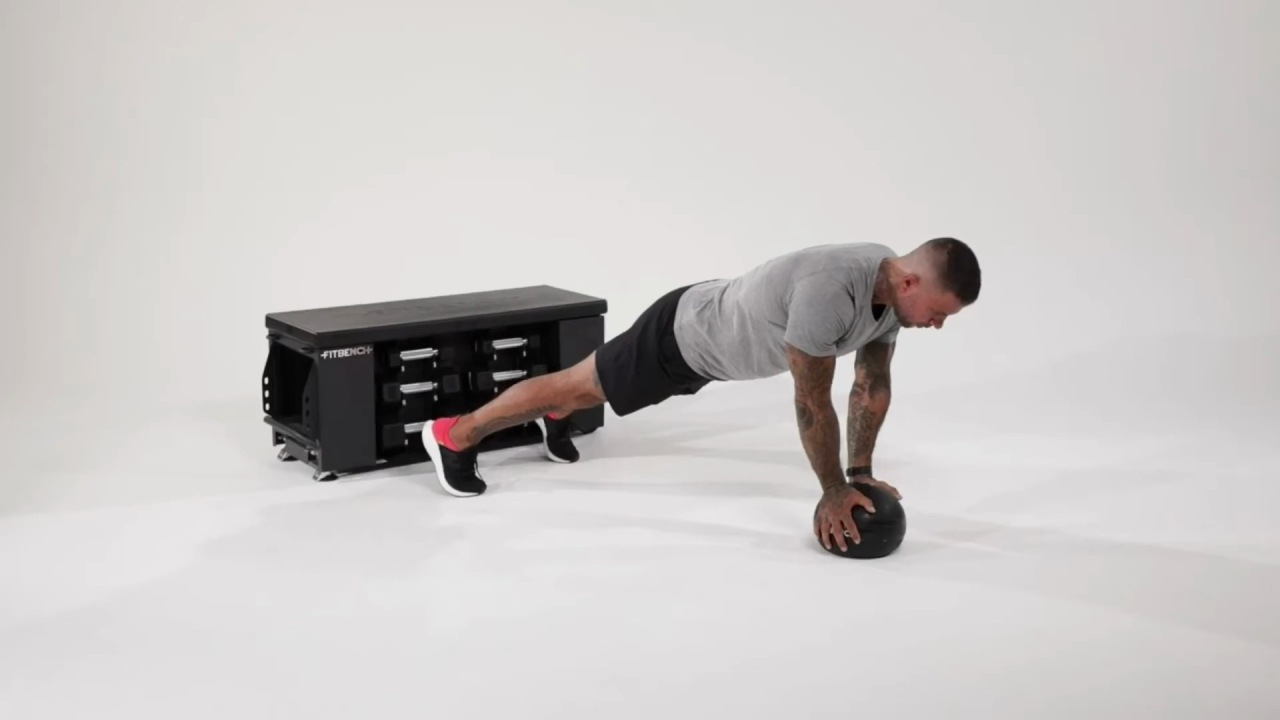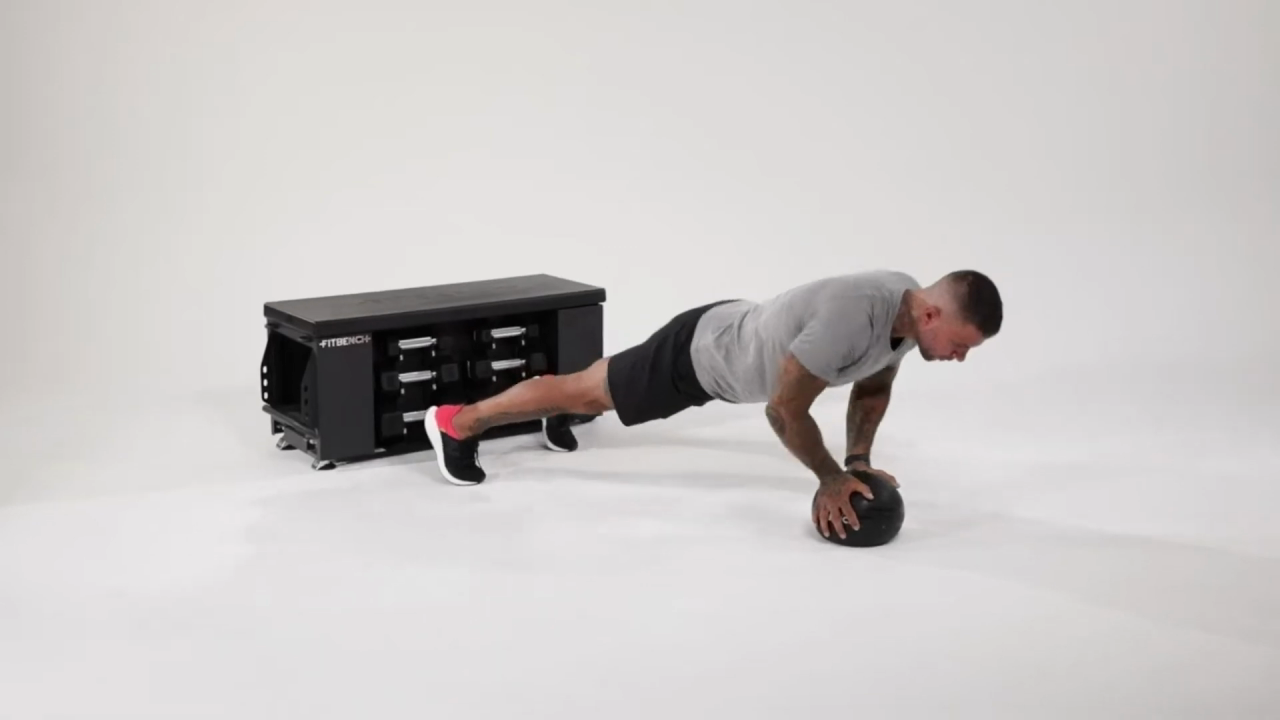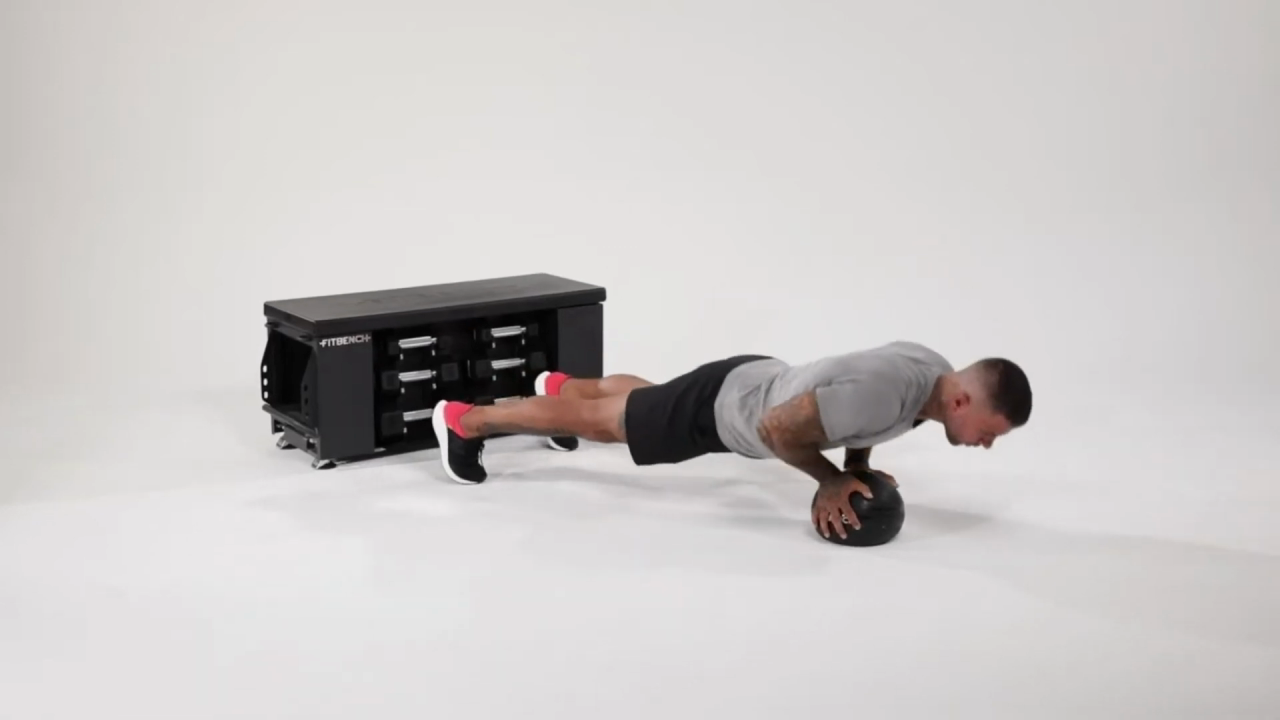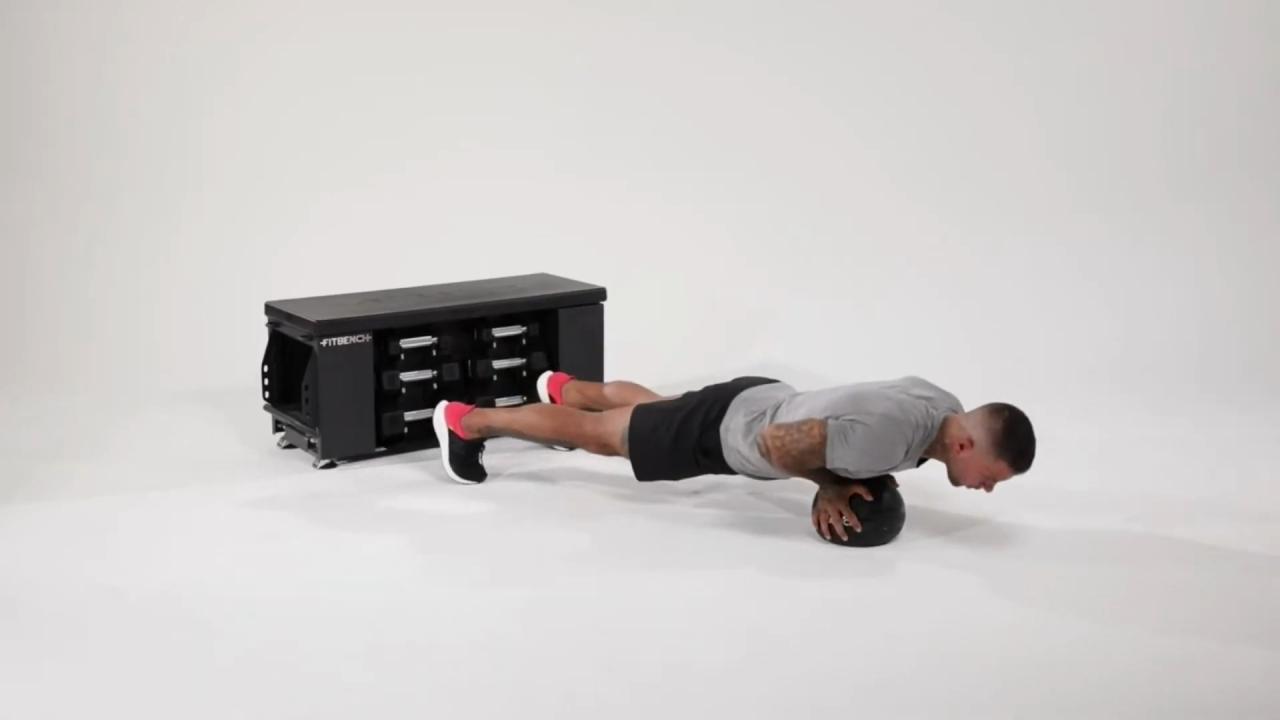
dt=0.4s
person 1, frame 1
left shoulder: (889, 289)
right shoulder: (829, 292)
left elbow: (873, 384)
right elbow: (812, 404)
left wrist: (862, 473)
right wrist: (834, 494)
left hip: (710, 339)
right hip: (683, 334)
left knee: (597, 386)
right knee: (583, 385)
left ankle: (555, 416)
right ankle: (454, 435)
person 1, frame 2
left shoulder: (907, 310)
right shoulder: (850, 321)
left elbow: (872, 388)
right elbow: (784, 410)
left wrist: (859, 462)
right wrist: (831, 481)
left hip: (725, 347)
right hip: (699, 355)
left knee: (611, 381)
right knee: (589, 393)
left ankle: (553, 414)
right ankle: (456, 423)
person 1, frame 3
left shoulder: (932, 371)
right shoulder: (883, 396)
right elbow: (776, 429)
left wrist: (860, 467)
right wrist: (832, 480)
left hip: (754, 380)
right hip: (719, 410)
left knee: (639, 394)
right knee: (599, 422)
left ankle: (559, 384)
right ankle: (463, 420)
person 1, frame 4
left shoulder: (942, 406)
right shoulder: (886, 438)
right elbow: (776, 444)
left wrist: (857, 471)
right wrist: (831, 484)
left hip: (760, 400)
right hip: (723, 432)
left knee: (647, 406)
right knee: (599, 434)
left ankle: (563, 387)
right ankle: (464, 421)
